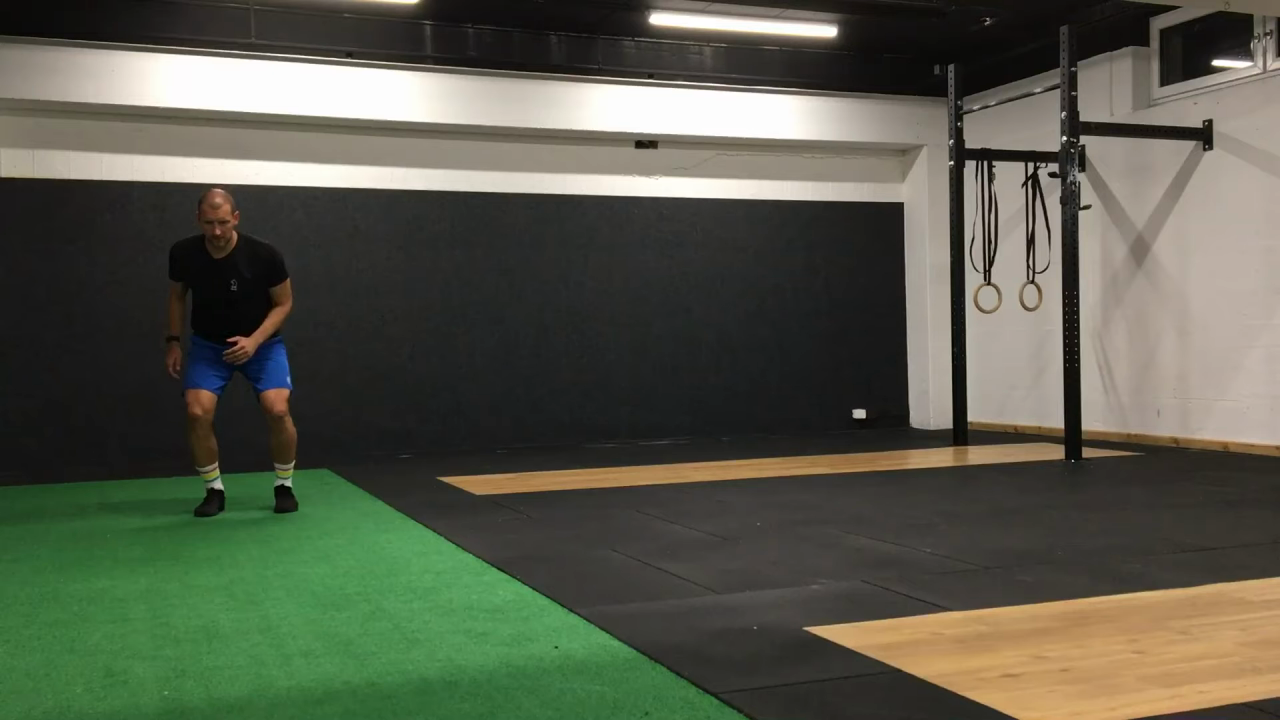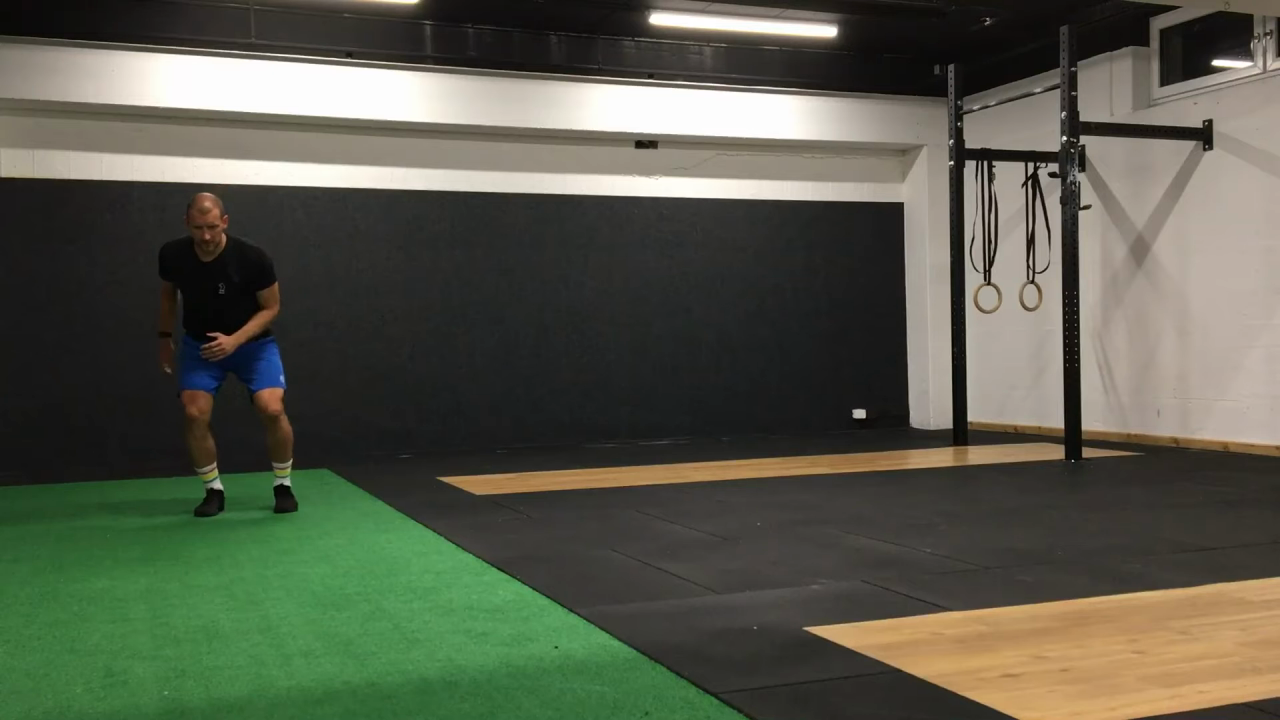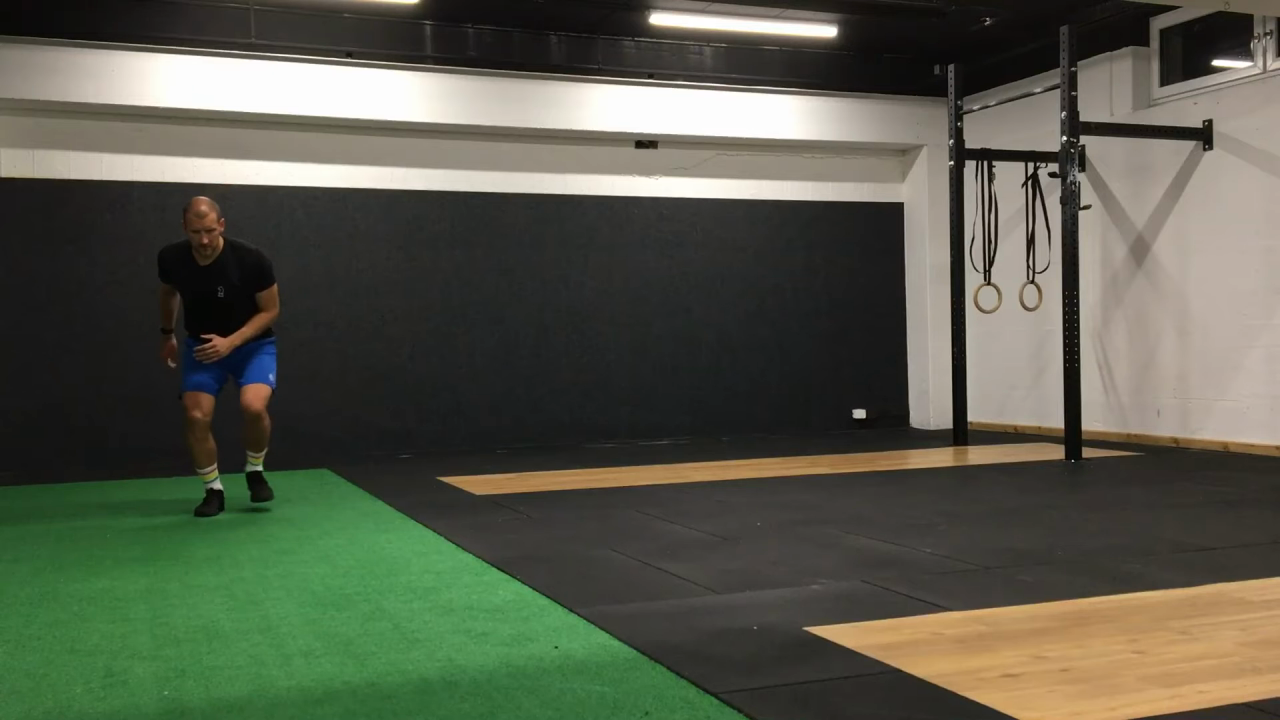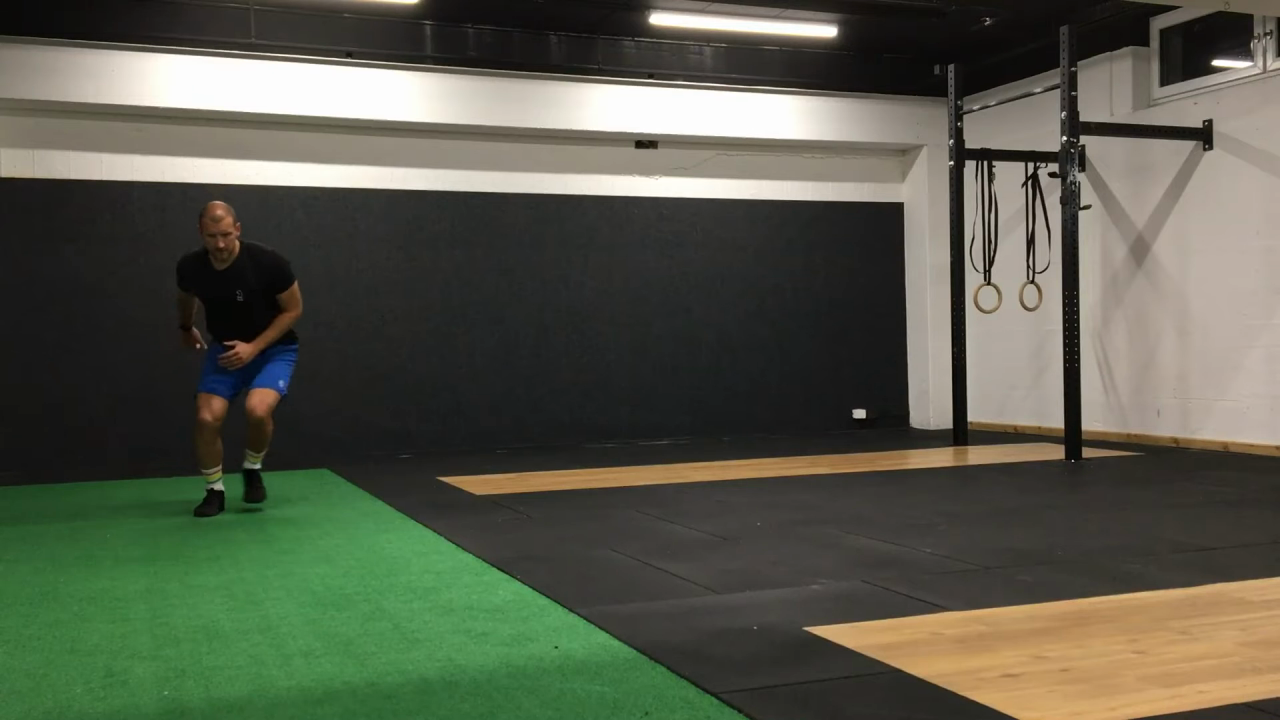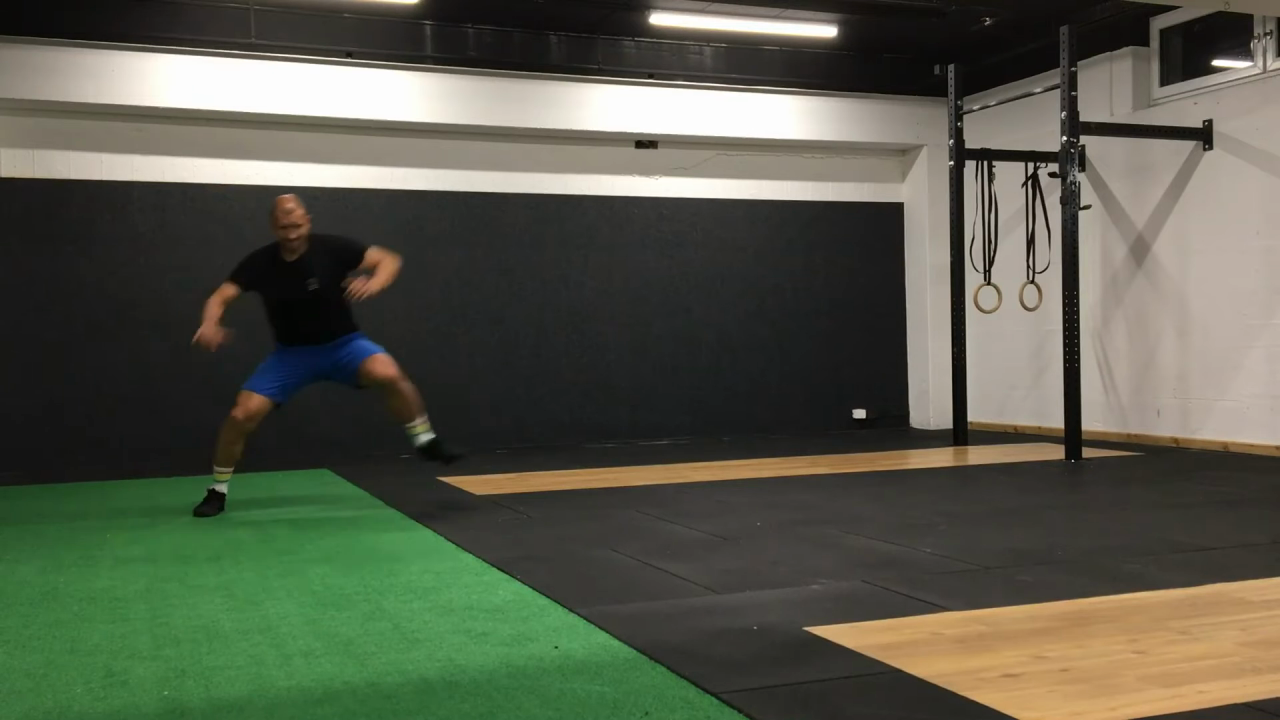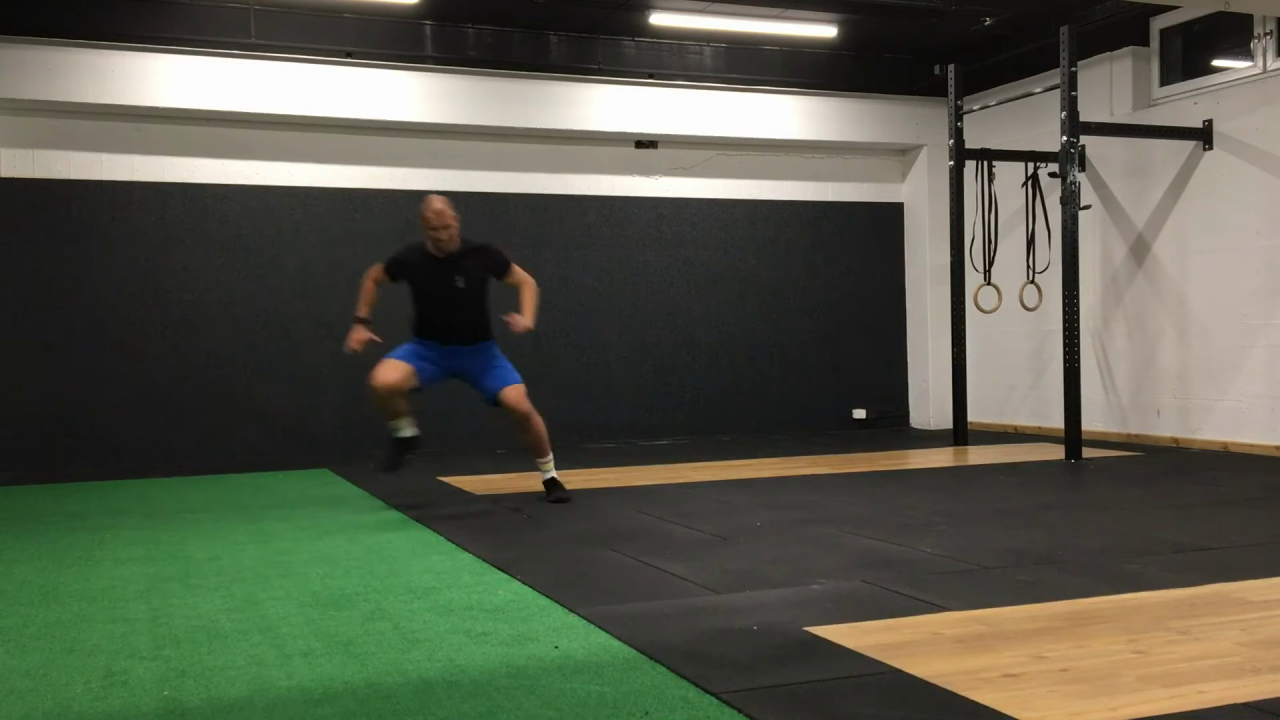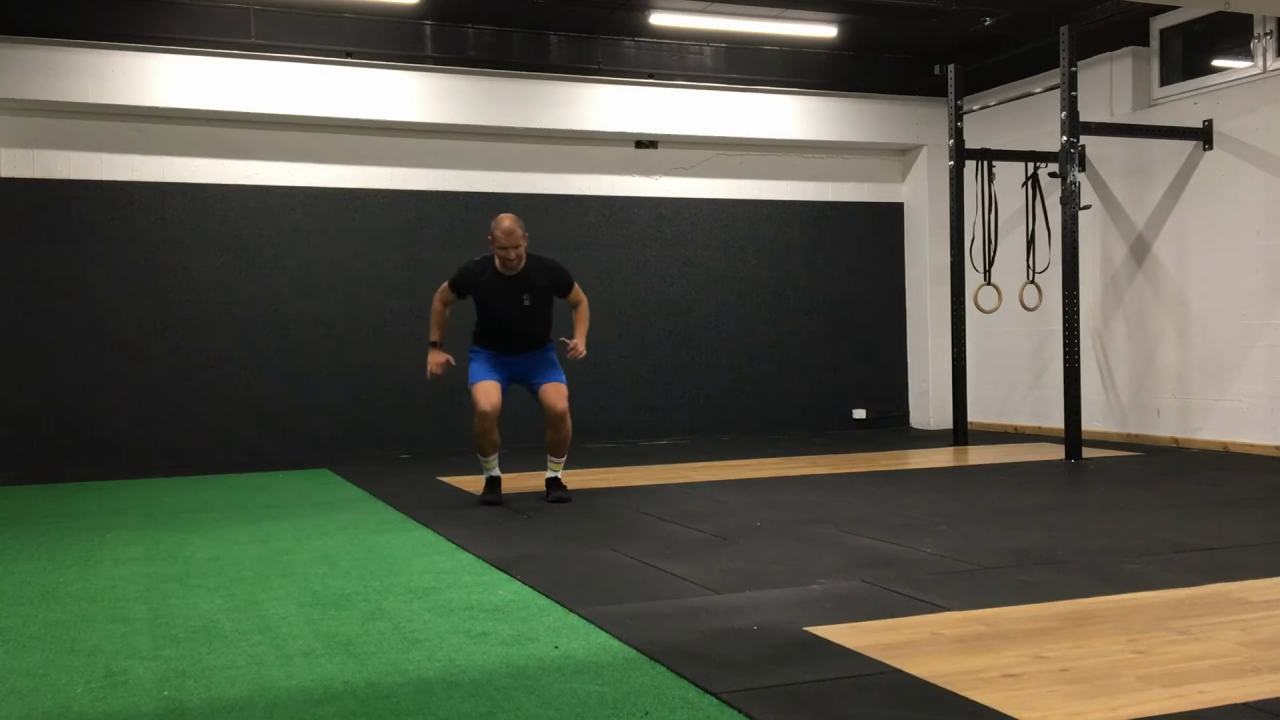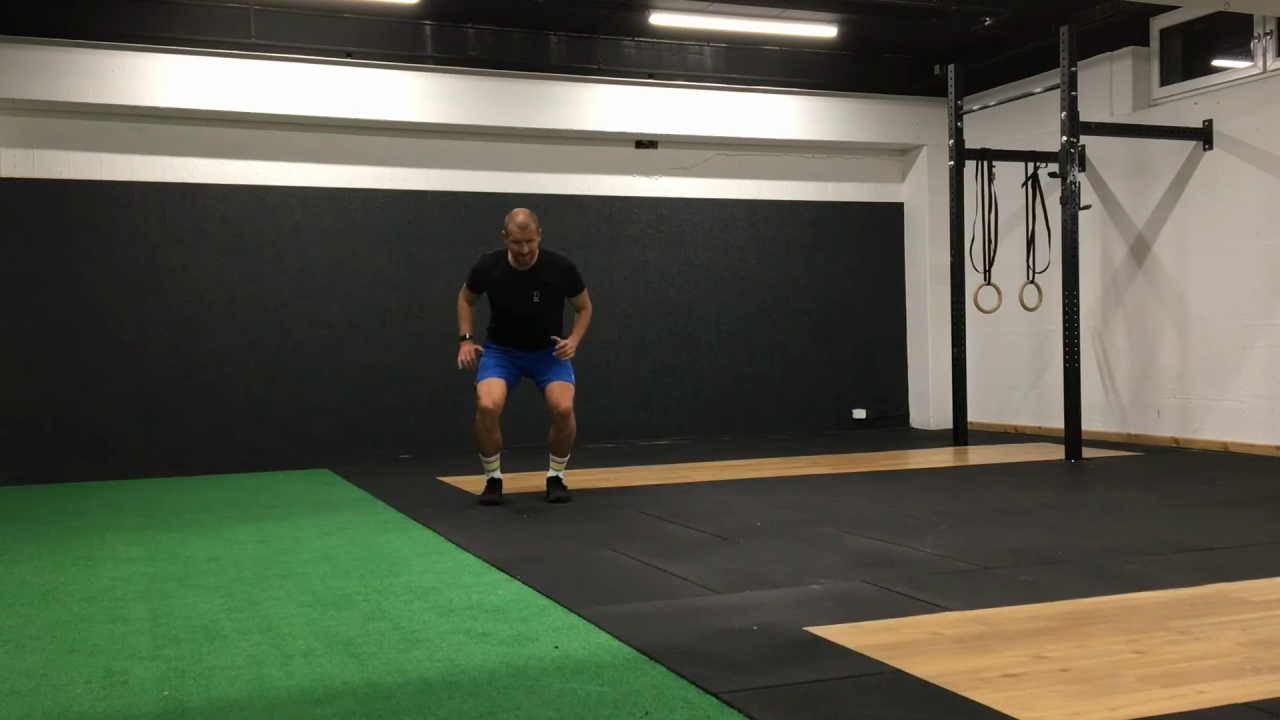
dt=0.3s
person 1, frame 1
left shoulder: (264, 255)
right shoulder: (183, 253)
left elbow: (283, 303)
right elbow: (177, 295)
left wrist: (254, 340)
right wrist: (173, 342)
left hip: (260, 344)
right hip: (208, 345)
left knee: (278, 410)
right knee: (197, 412)
left ankle: (284, 486)
right ankle: (214, 490)
person 1, frame 2
left shoulder: (253, 258)
right shoulder: (172, 254)
left elbow: (271, 307)
right elbow: (168, 293)
left wrist: (234, 341)
right wrist: (165, 338)
left hip: (253, 343)
right hip: (199, 343)
left knee: (272, 409)
right knee: (195, 414)
left ankle: (283, 486)
right ankle: (214, 490)
person 1, frame 3
left shoulder: (251, 260)
right shoulder: (171, 258)
left elbow: (270, 309)
right elbow: (168, 292)
left wrist: (230, 342)
right wrist: (167, 334)
left hip: (252, 343)
right hip: (201, 344)
left knee: (254, 407)
right knee: (196, 416)
left ankle: (255, 472)
right ankle: (214, 490)
person 1, frame 4
left shoulder: (268, 262)
right shoulder: (190, 266)
left elbow: (294, 309)
right elbow: (186, 299)
left wrist: (255, 348)
right wrist: (187, 328)
left hip: (273, 350)
right hip: (226, 350)
left knee: (257, 410)
right knee: (206, 418)
left ankle: (252, 469)
right ankle: (214, 490)
person 1, frame 5
left shoulder: (334, 247)
right shoulder: (259, 264)
left elbow: (388, 260)
right elbow: (218, 299)
left wrist: (374, 283)
right wrist: (209, 325)
left hip: (343, 343)
right hip: (291, 353)
left knee: (388, 376)
right knee: (241, 416)
left ankle: (425, 441)
right ankle: (218, 491)
person 1, frame 6
left shoulder: (481, 254)
right shoulder: (410, 258)
left elbow: (526, 282)
right elbow: (372, 278)
left wrist: (527, 318)
right wrist: (361, 323)
left hip: (478, 348)
right hip: (428, 348)
left knee: (521, 408)
right knee: (382, 383)
left ankle: (550, 477)
right ankle: (404, 434)
person 1, frame 7
left shoulder: (549, 271)
right shoulder: (474, 273)
left elbow: (580, 302)
right elbow: (441, 299)
left wrist: (580, 339)
right wrist: (435, 347)
left hip: (536, 353)
right hip: (489, 354)
left knee: (558, 408)
right knee: (486, 409)
left ankle: (554, 477)
right ankle: (492, 477)
person 1, frame 8
left shoulder: (562, 268)
right shoulder: (488, 266)
left elbow: (584, 308)
right elbow: (466, 299)
left wrist: (573, 340)
right wrist: (466, 339)
left hip: (549, 350)
right hip: (500, 349)
left knee: (563, 408)
right knee: (487, 406)
left ankle: (556, 477)
right ankle: (492, 479)
